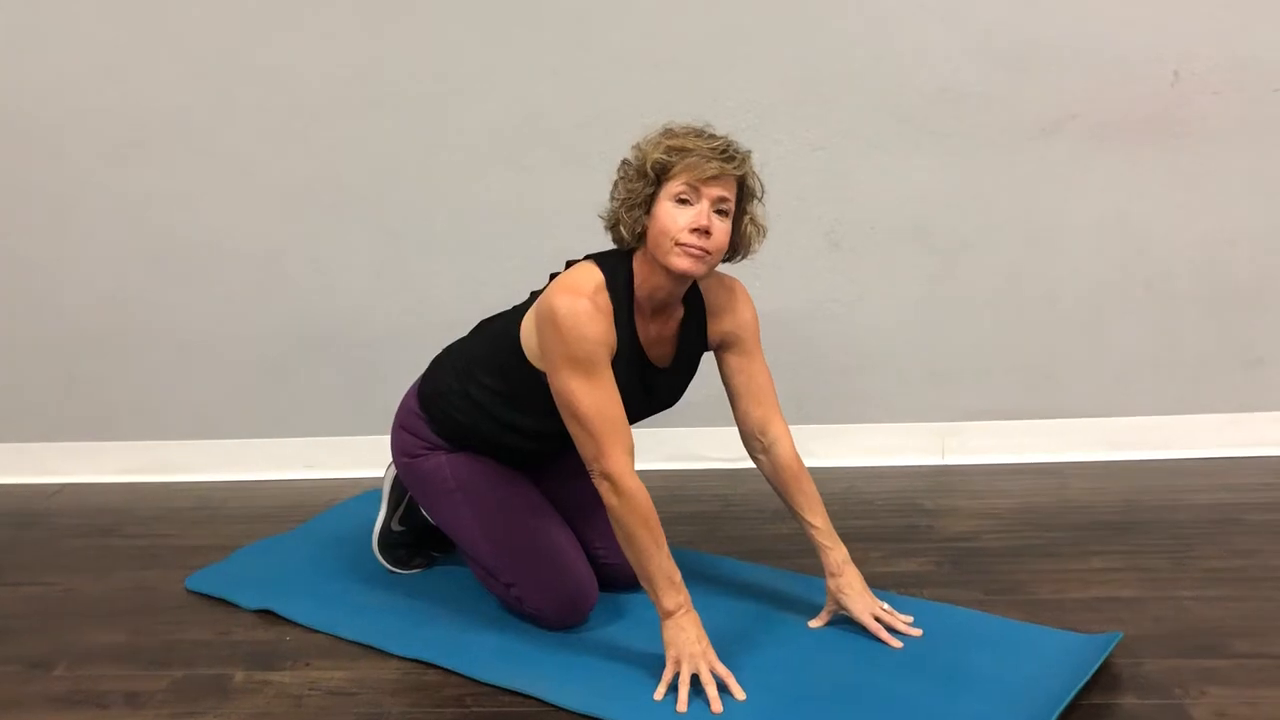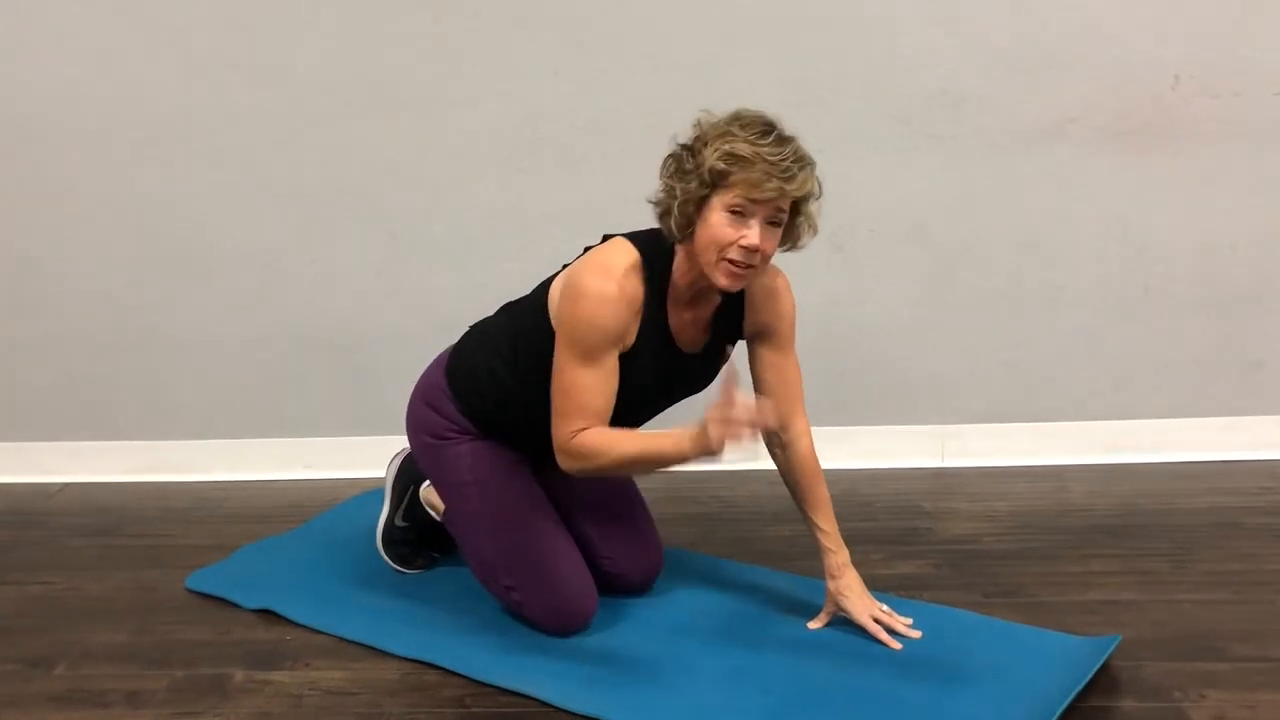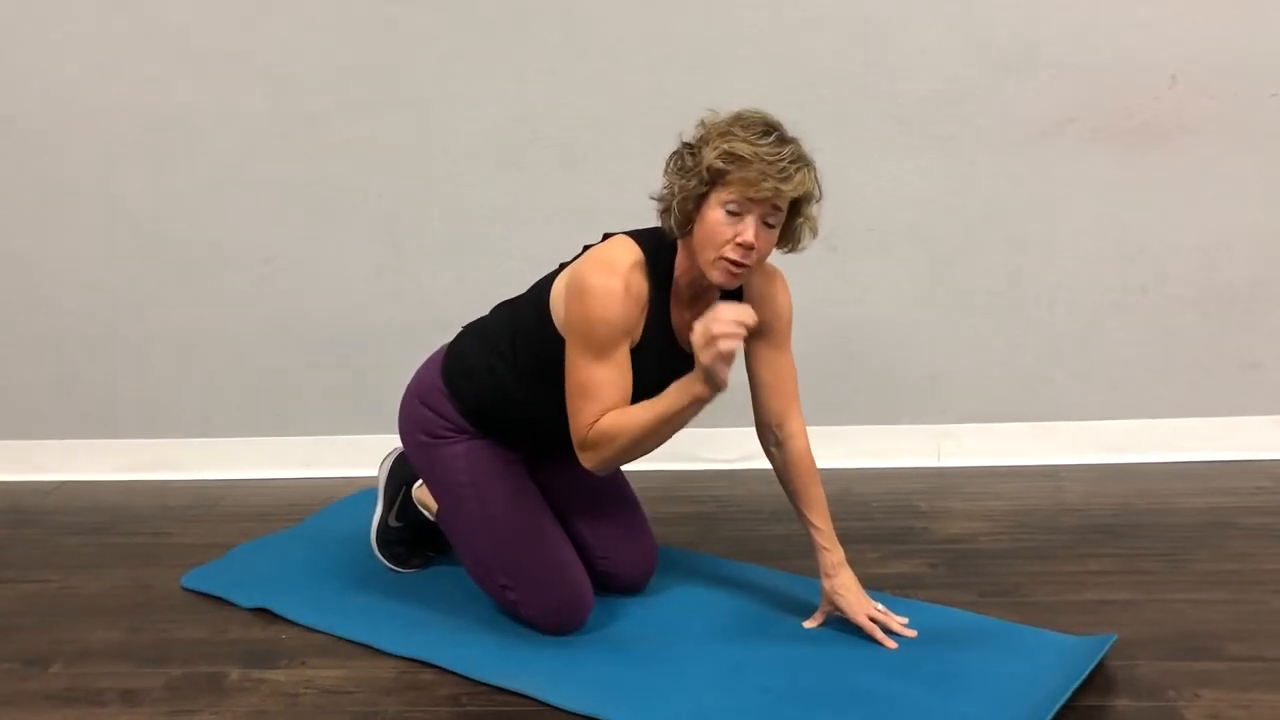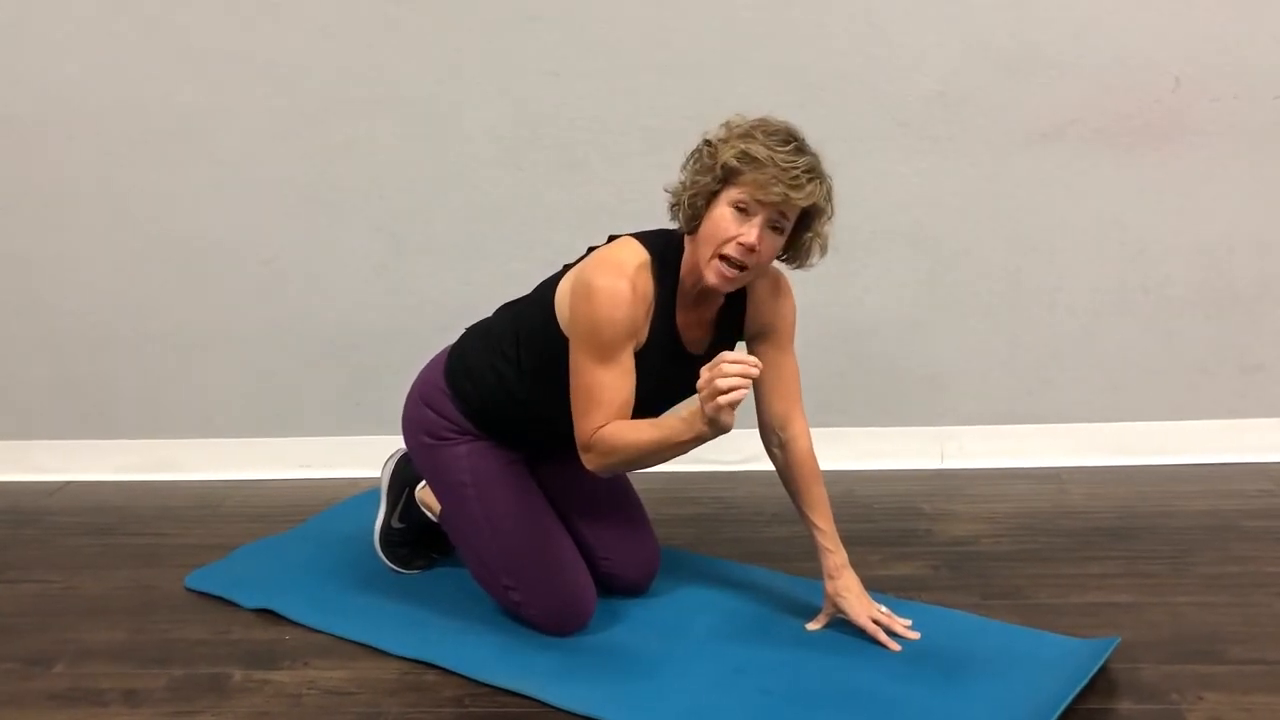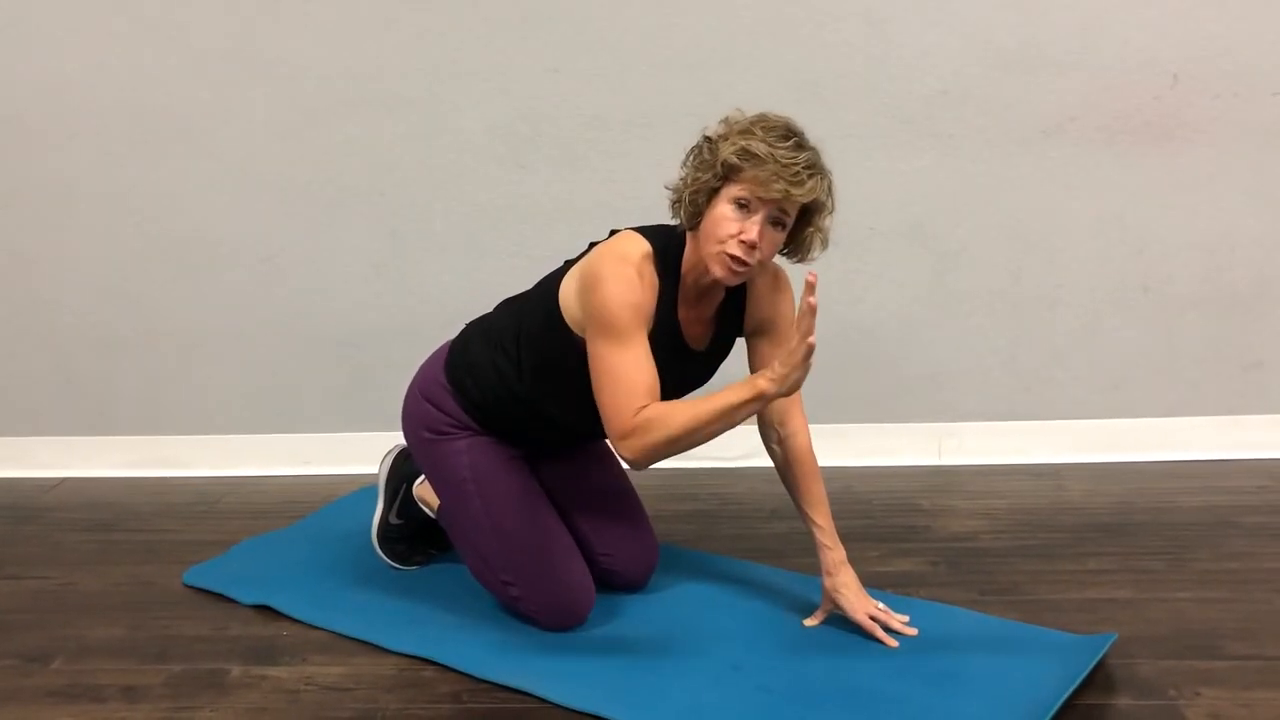
dt=1s
person 1, frame 1
left shoulder: (724, 305)
right shoulder: (579, 305)
left elbow: (768, 438)
right elbow: (614, 473)
left wrist: (839, 565)
right wrist: (677, 614)
left hip: (540, 442)
right hip: (448, 436)
left knee: (623, 569)
right knee: (564, 600)
left ankle: (494, 514)
right ankle: (424, 509)
person 1, frame 2
left shoulder: (765, 294)
right shoulder: (608, 285)
left elbow: (788, 434)
right elbow: (576, 445)
left wrist: (839, 566)
right wrist: (699, 440)
left hip: (553, 425)
right hip: (467, 417)
left knee: (634, 574)
right knee: (563, 608)
left ankle: (489, 503)
right ankle: (430, 499)
person 1, frame 3
left shoulder: (763, 292)
right shoulder: (611, 282)
left elbow: (782, 431)
right elbow: (596, 448)
left wrist: (834, 565)
right wrist: (701, 383)
left hip: (548, 427)
right hip: (460, 414)
left knee: (630, 571)
right knee: (559, 606)
left ankle: (495, 504)
right ankle: (422, 496)
person 1, frame 4
left shoulder: (766, 295)
right shoulder: (618, 283)
left elbow: (786, 433)
right elbow: (598, 449)
left wrist: (837, 568)
right wrist: (702, 420)
left hip: (550, 427)
right hip: (463, 414)
left knee: (632, 573)
right knee: (562, 608)
left ankle: (495, 505)
right ankle: (423, 498)
person 1, frame 5
left shoulder: (765, 290)
right shoulder: (624, 273)
left elbow: (785, 431)
right elbow: (636, 439)
left wrist: (835, 563)
right wrist: (769, 381)
left hip: (555, 424)
right hip: (463, 410)
left knee: (631, 570)
right knee: (561, 604)
left ankle: (486, 498)
right ankle: (421, 494)
